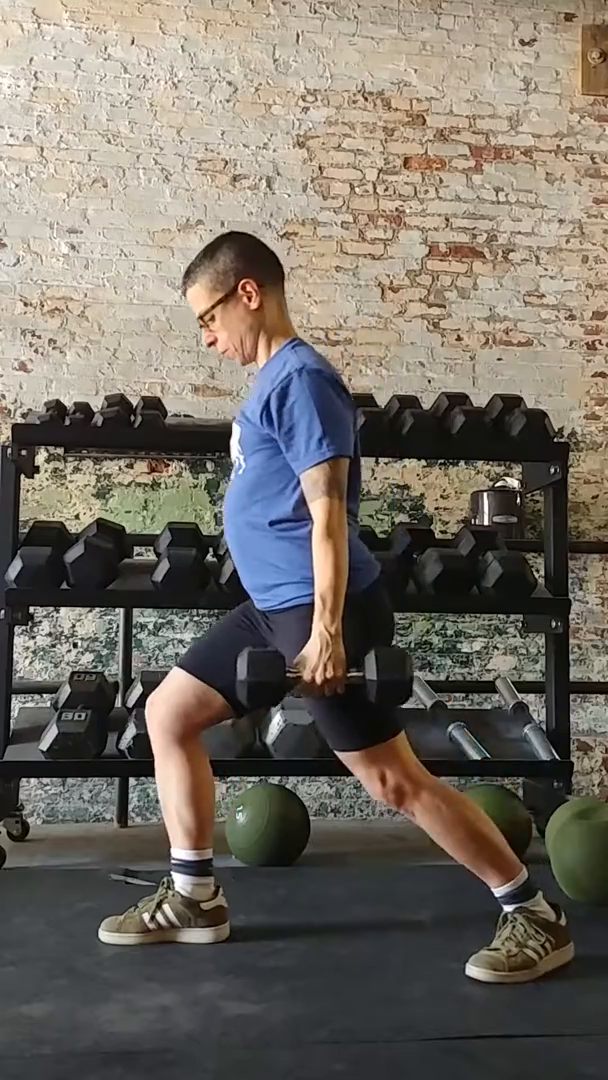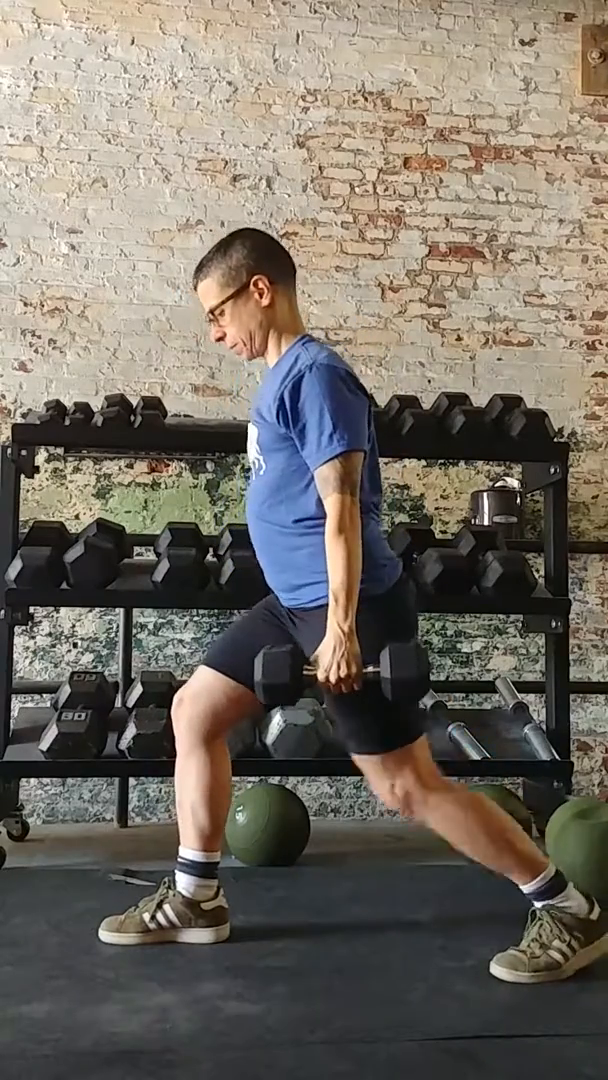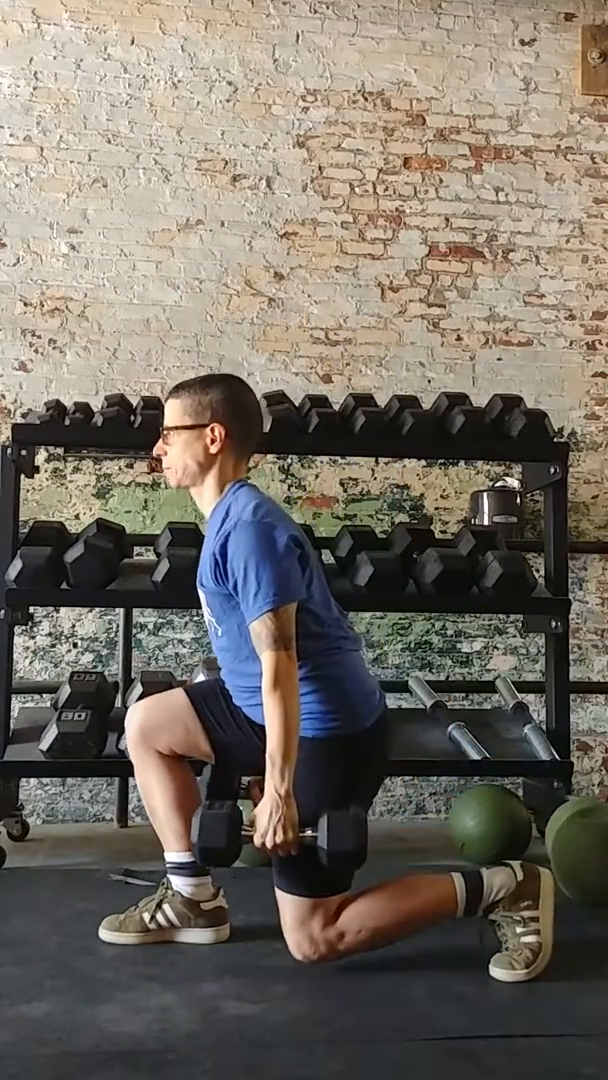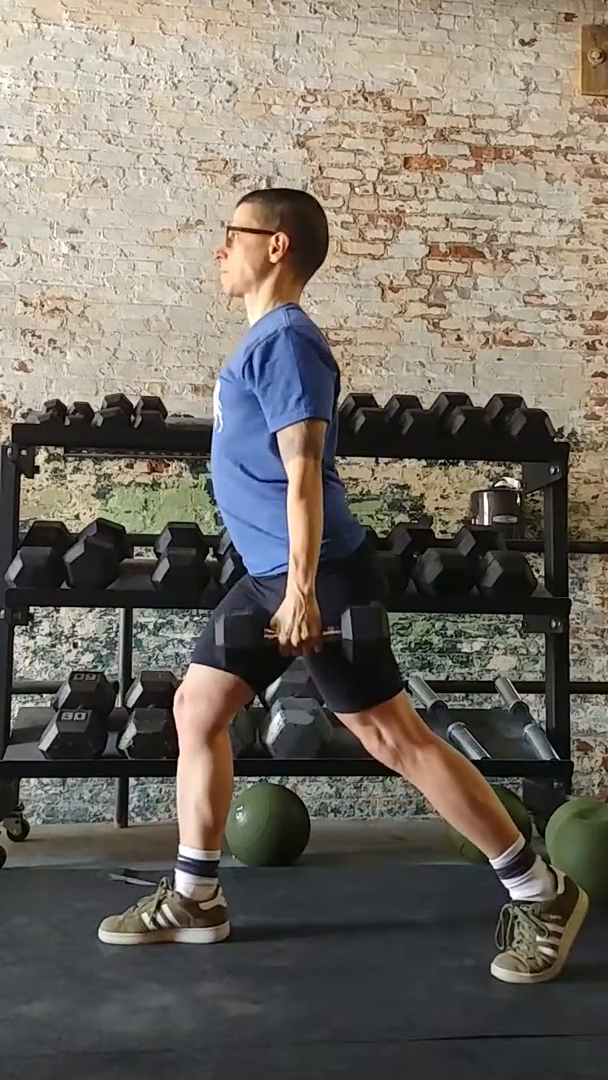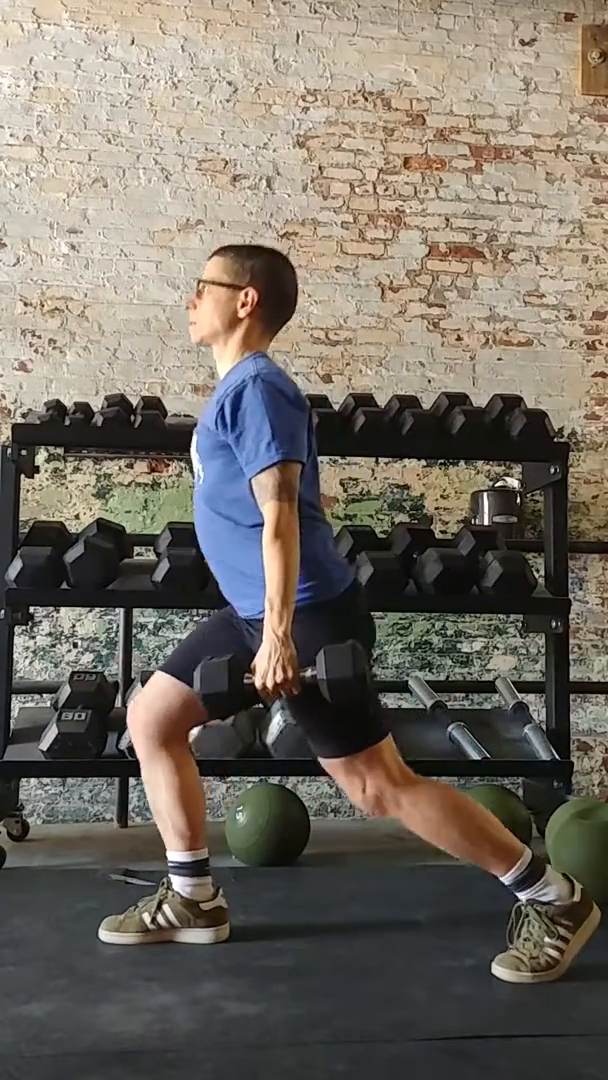
dt=1s
person 1, frame 1
left shoulder: (301, 379)
right shoulder: (273, 381)
left elbow: (329, 514)
left wrist: (326, 631)
left hip: (319, 608)
right hip: (272, 606)
left knee: (395, 781)
right knee: (167, 713)
left ankle: (535, 917)
right ankle: (193, 898)
person 1, frame 2
left shoulder: (315, 374)
right shoulder: (284, 376)
left elbow: (341, 511)
left wrist: (342, 626)
left hip: (350, 606)
right hip: (295, 601)
left knee: (407, 785)
right knee: (192, 712)
right ankle: (194, 898)
person 1, frame 3
left shoulder: (248, 527)
right shoulder: (229, 519)
left elbow: (280, 666)
left wrist: (278, 792)
right wrist: (264, 761)
left hip: (326, 731)
right hip: (290, 715)
left knee: (313, 939)
right knee: (144, 726)
left ankle: (505, 889)
right ankle: (192, 899)
person 1, frame 4
left shoulder: (285, 339)
right shoulder: (265, 339)
left elbow: (305, 475)
left wrist: (303, 589)
left hip: (316, 574)
right hip: (269, 572)
left knee: (394, 737)
right knee: (195, 712)
left ankle: (540, 892)
right ankle: (194, 898)
person 1, frame 5
left shoulder: (255, 387)
right shoulder: (237, 388)
left elbow: (280, 517)
left wrist: (279, 635)
left hip: (307, 614)
right hip: (252, 610)
left knee: (379, 786)
right knee: (150, 719)
left ankle: (554, 899)
right ankle: (192, 898)
